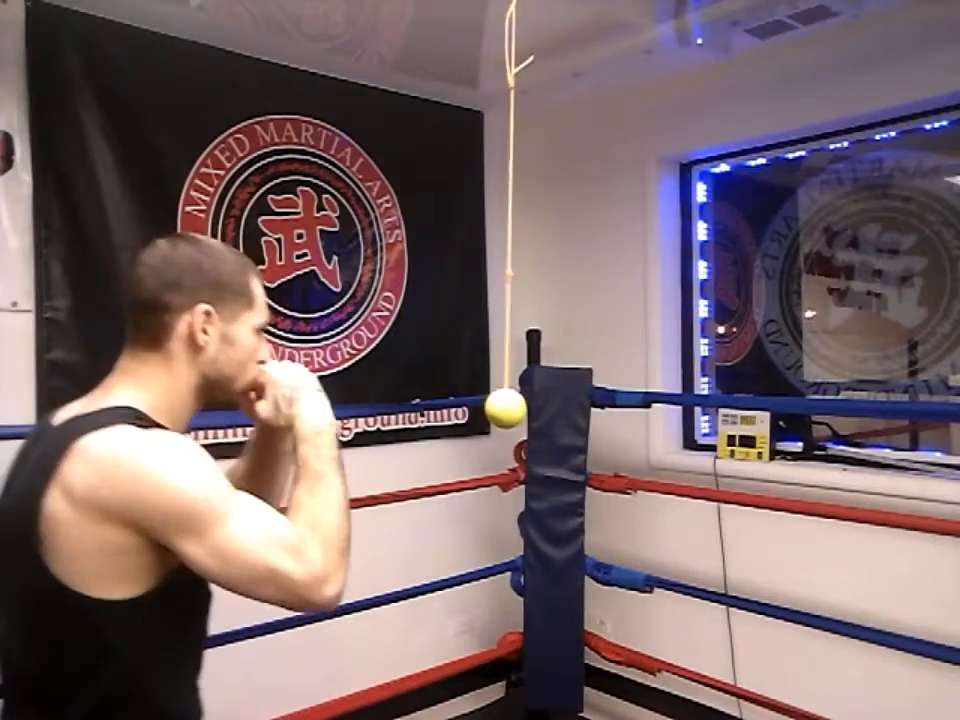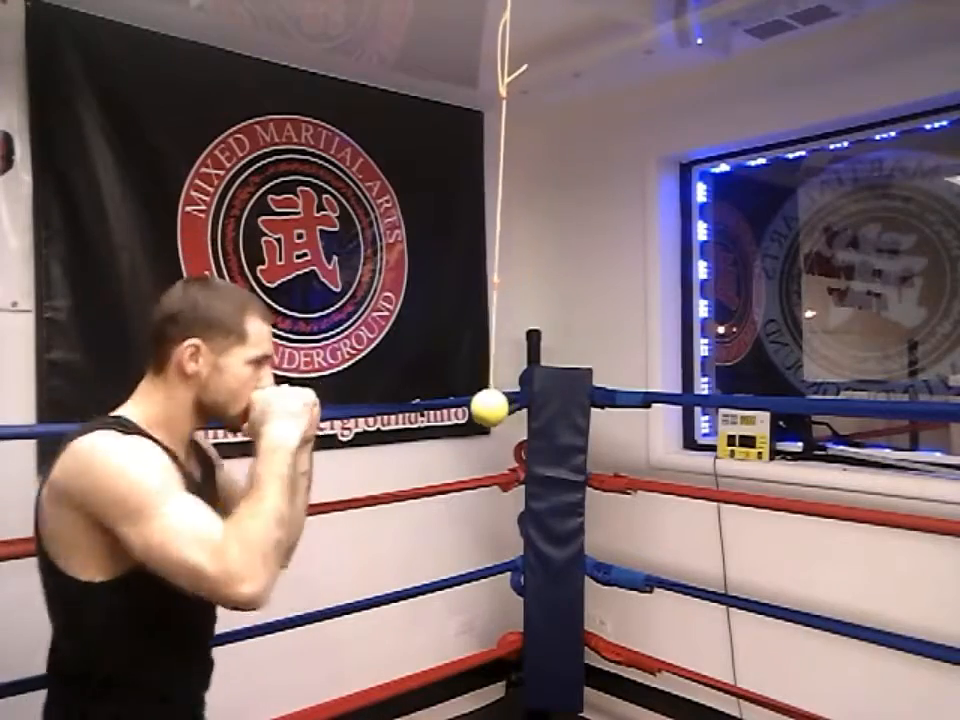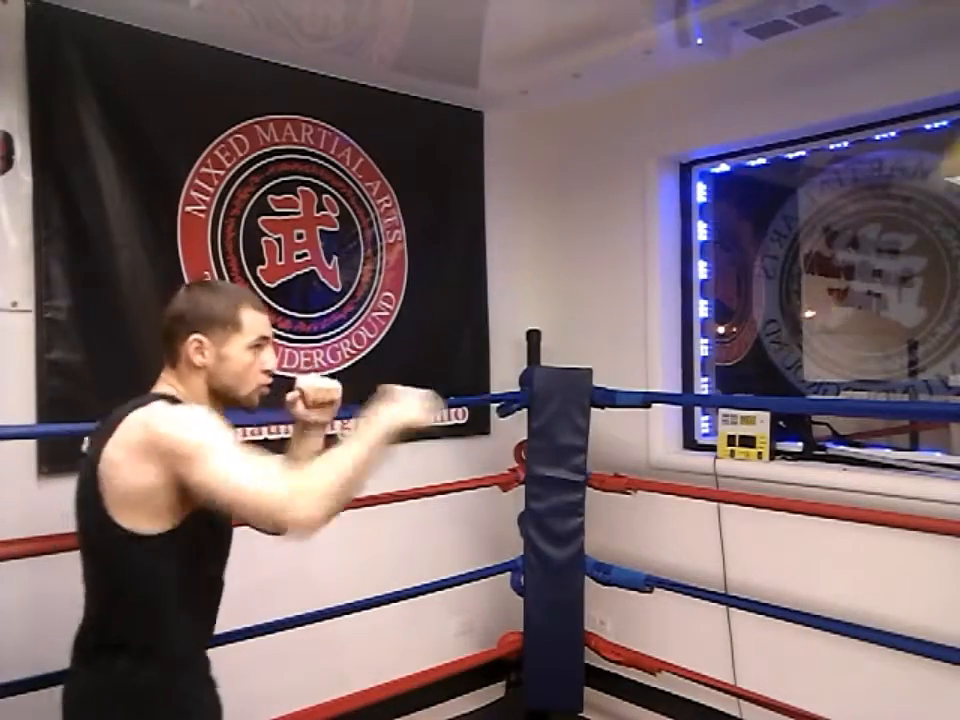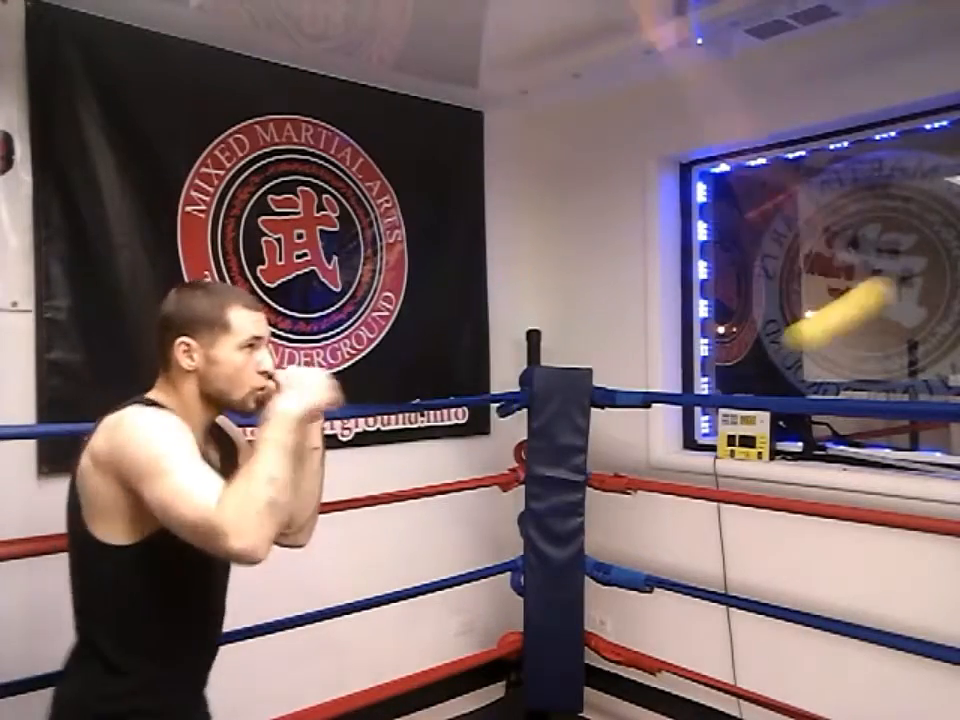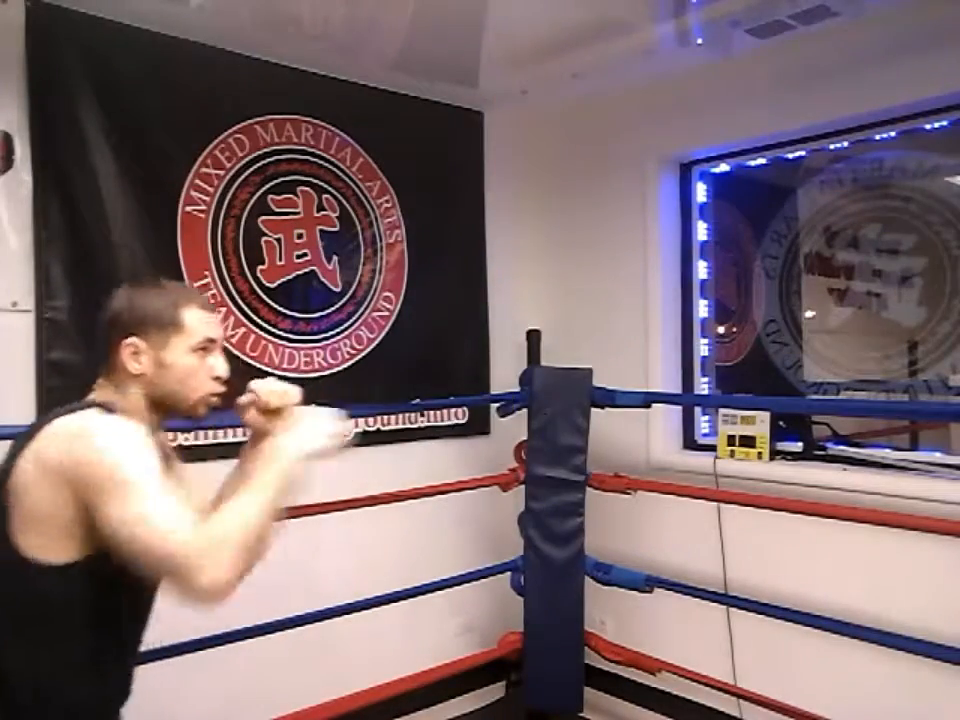
dt=0.4s
person 1, frame 1
left shoulder: (80, 432)
right shoulder: (142, 460)
left elbow: (222, 530)
right elbow: (316, 578)
left wrist: (272, 435)
right wrist: (313, 420)
person 1, frame 2
left shoulder: (188, 452)
right shoulder: (110, 459)
left elbow: (271, 548)
right elbow: (243, 579)
left wrist: (295, 446)
right wrist: (279, 440)
person 1, frame 3
left shoulder: (182, 428)
right shoulder: (168, 428)
left elbow: (269, 511)
right elbow: (297, 510)
left wrist: (310, 428)
right wrist: (383, 419)
person 1, frame 4
left shoulder: (218, 436)
right shoulder: (140, 431)
left elbow: (291, 529)
right elbow: (243, 537)
left wrist: (307, 424)
right wrist: (282, 414)
person 1, frame 5
left shoulder: (137, 446)
right shoulder: (100, 442)
left elbow: (204, 539)
right elbow: (207, 571)
left wrist: (264, 441)
right wrist: (284, 452)
